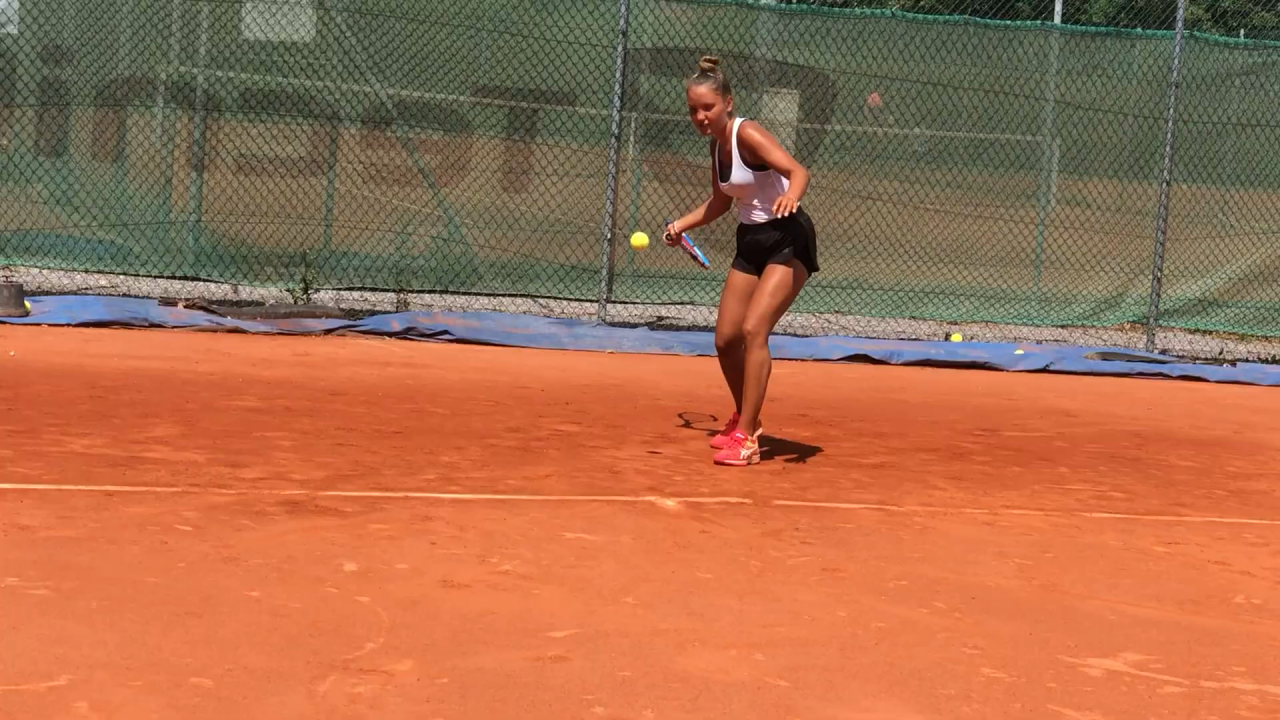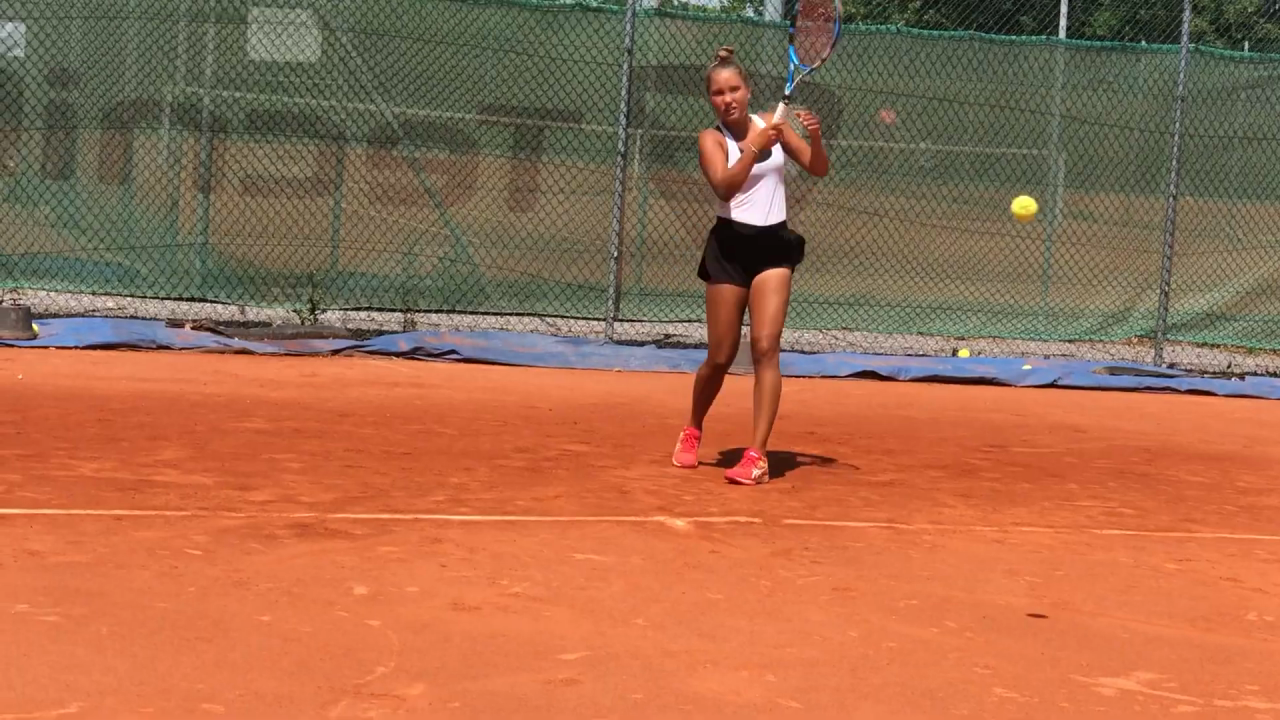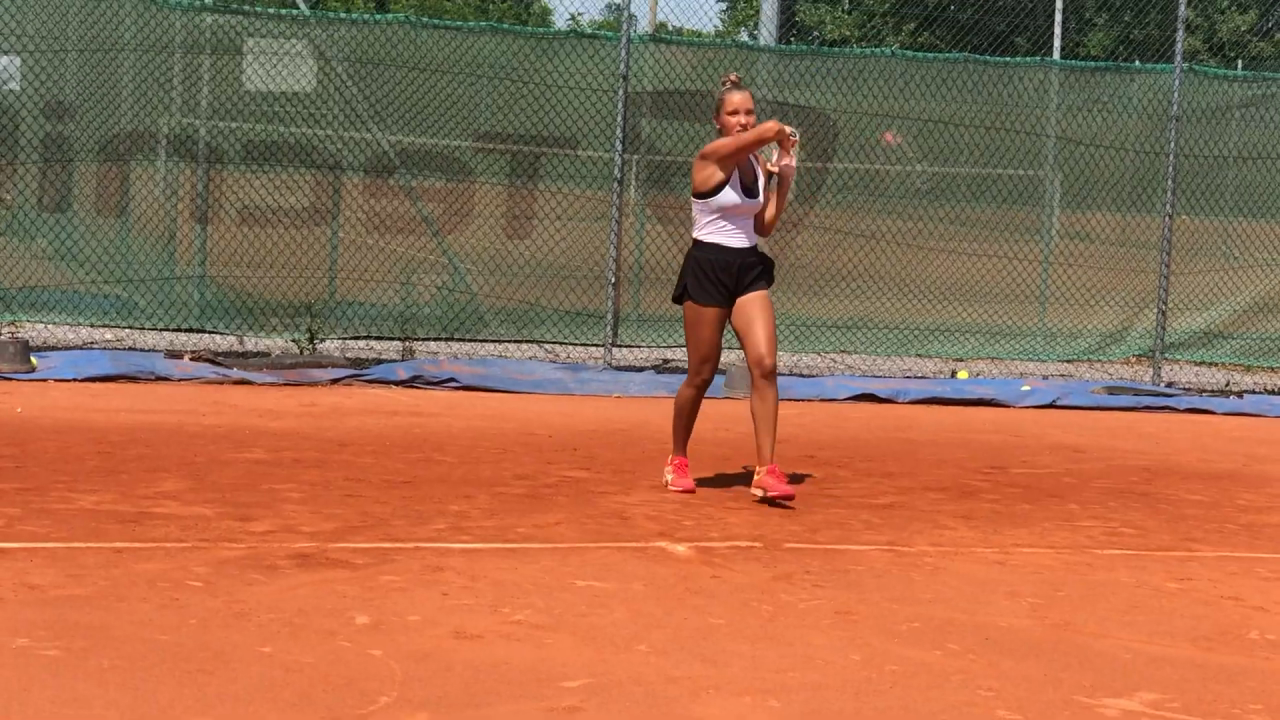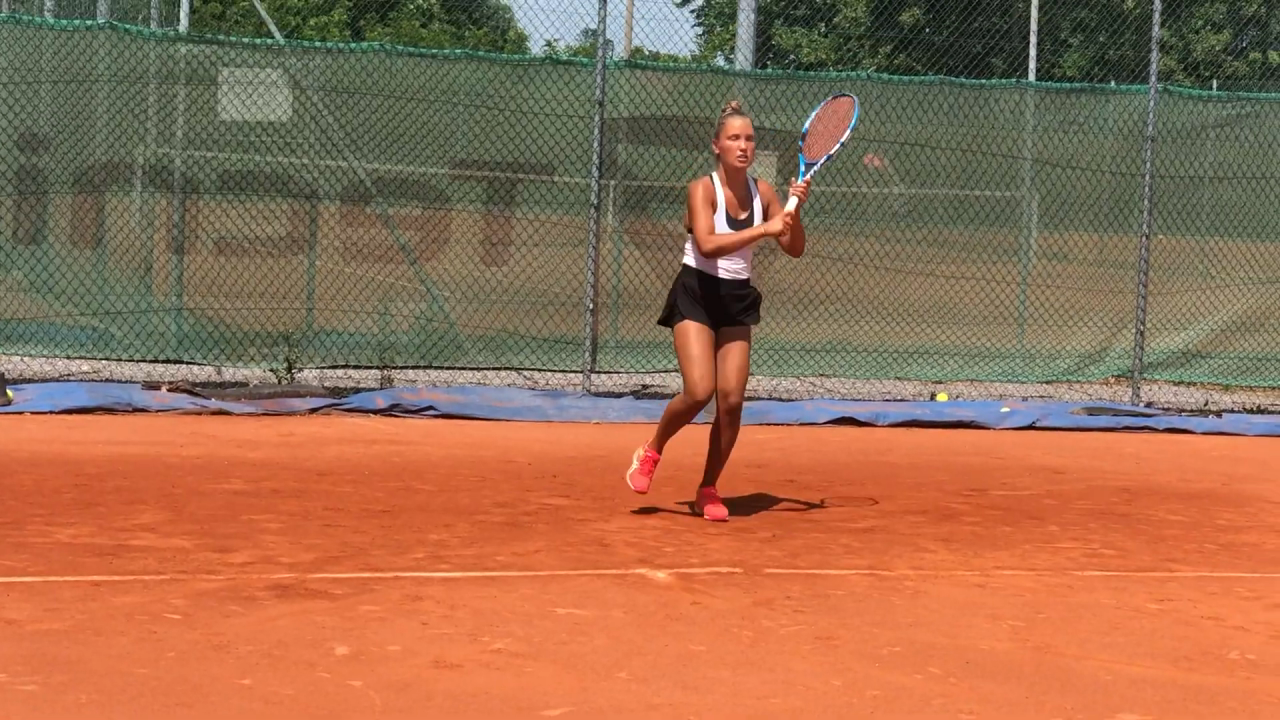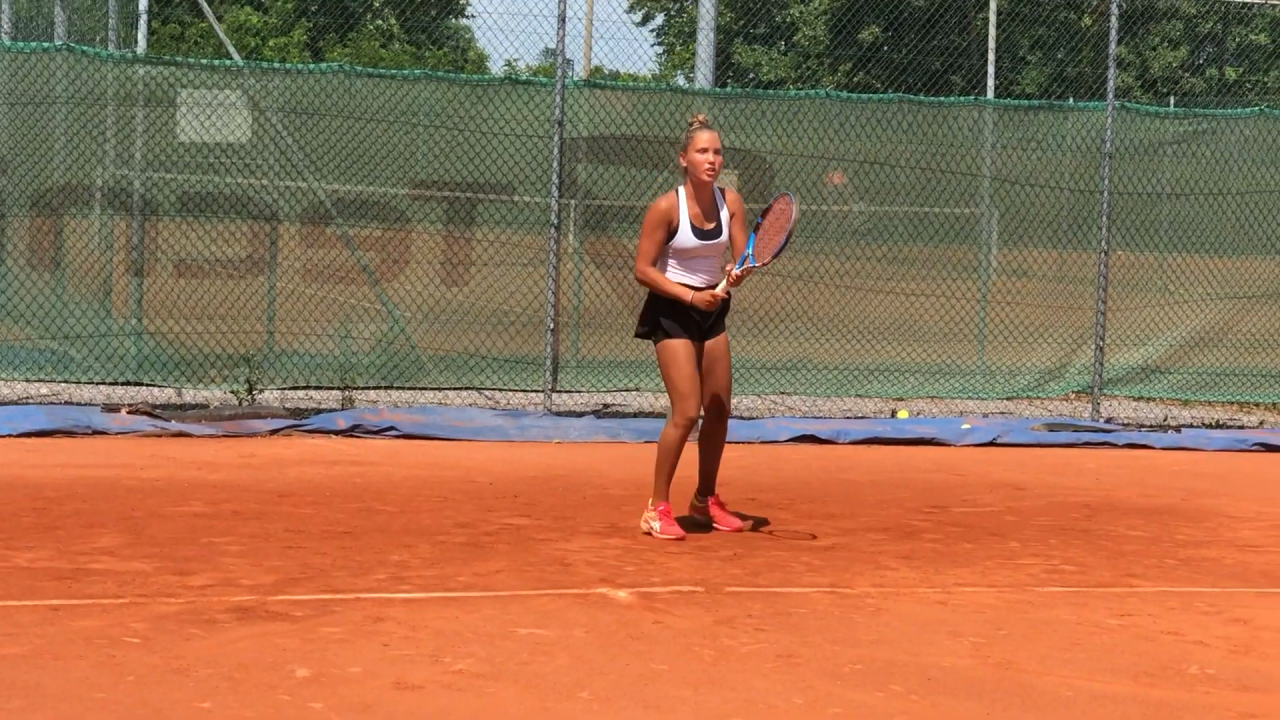
dt=0.3s
person 1, frame 1
left shoulder: (750, 133)
right shoulder: (717, 146)
left elbow: (798, 173)
left wrist: (790, 199)
right wrist: (684, 223)
left hip: (787, 239)
right hip: (751, 240)
left knee: (753, 331)
right knee: (725, 338)
left ankle: (746, 437)
right ankle: (743, 418)
person 1, frame 2
left shoulder: (771, 124)
right shoulder: (711, 139)
left elbow: (819, 169)
right elbow: (725, 184)
left wrist: (815, 136)
right wrist: (756, 144)
left hip: (774, 244)
right hip: (730, 247)
left knee: (766, 348)
right knee: (720, 358)
left ankle: (757, 455)
right ankle: (692, 431)
person 1, frame 3
left shoulder: (754, 163)
right shoulder: (713, 155)
left elbow: (763, 227)
right elbow: (769, 130)
left wrist: (784, 176)
right wrist: (784, 133)
left hip: (748, 270)
right hip: (707, 269)
left knee: (765, 365)
right knee: (701, 374)
left ankle: (769, 470)
right ankle: (678, 461)
person 1, frame 4
left shoulder: (762, 190)
right shoulder: (702, 188)
left elbow: (796, 249)
right elbow: (706, 245)
left wrist: (793, 211)
right wrist: (762, 230)
left hip: (736, 300)
right hip: (697, 295)
left knee: (731, 400)
right knee: (699, 392)
left ankle: (708, 490)
right ankle: (651, 450)
person 1, frame 5
left shoulder: (731, 201)
right shoulder: (667, 206)
left elbow: (744, 258)
right elbow: (642, 269)
left wrist: (737, 274)
right wrist: (689, 295)
left hip: (711, 311)
right hip: (672, 312)
left knee: (719, 409)
right knee: (688, 413)
left ankle: (707, 498)
right ankle: (657, 507)
